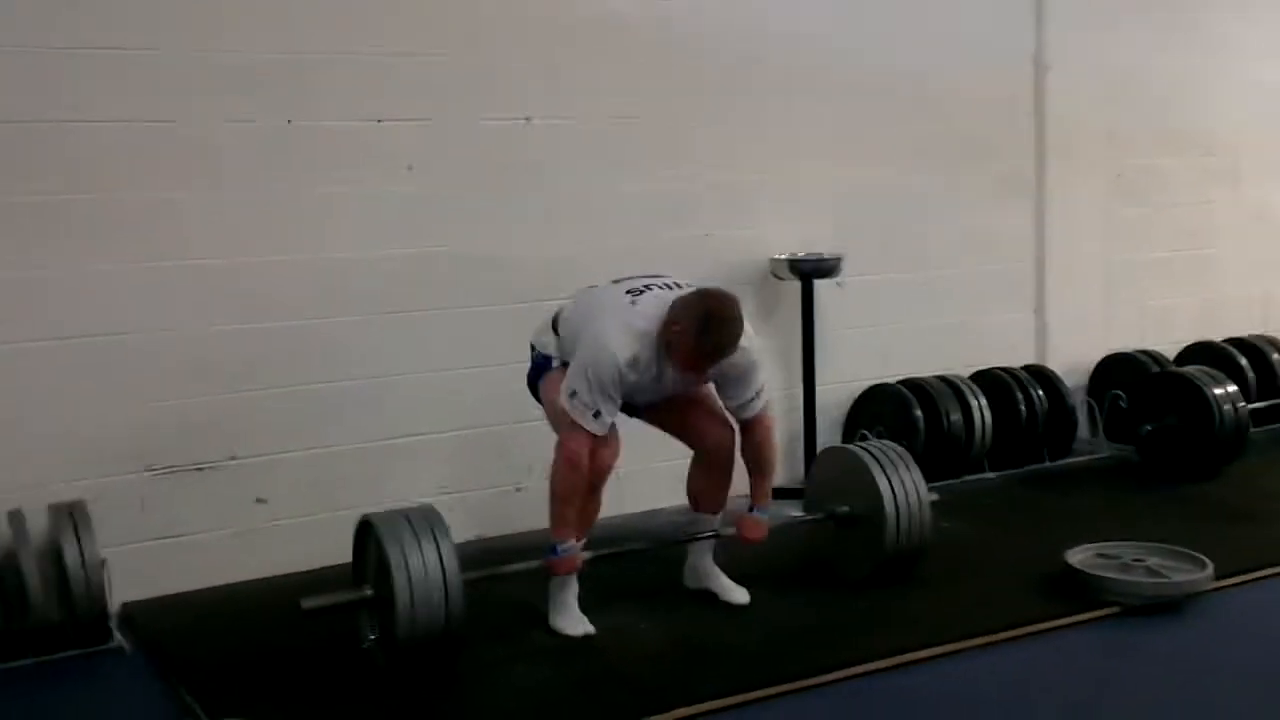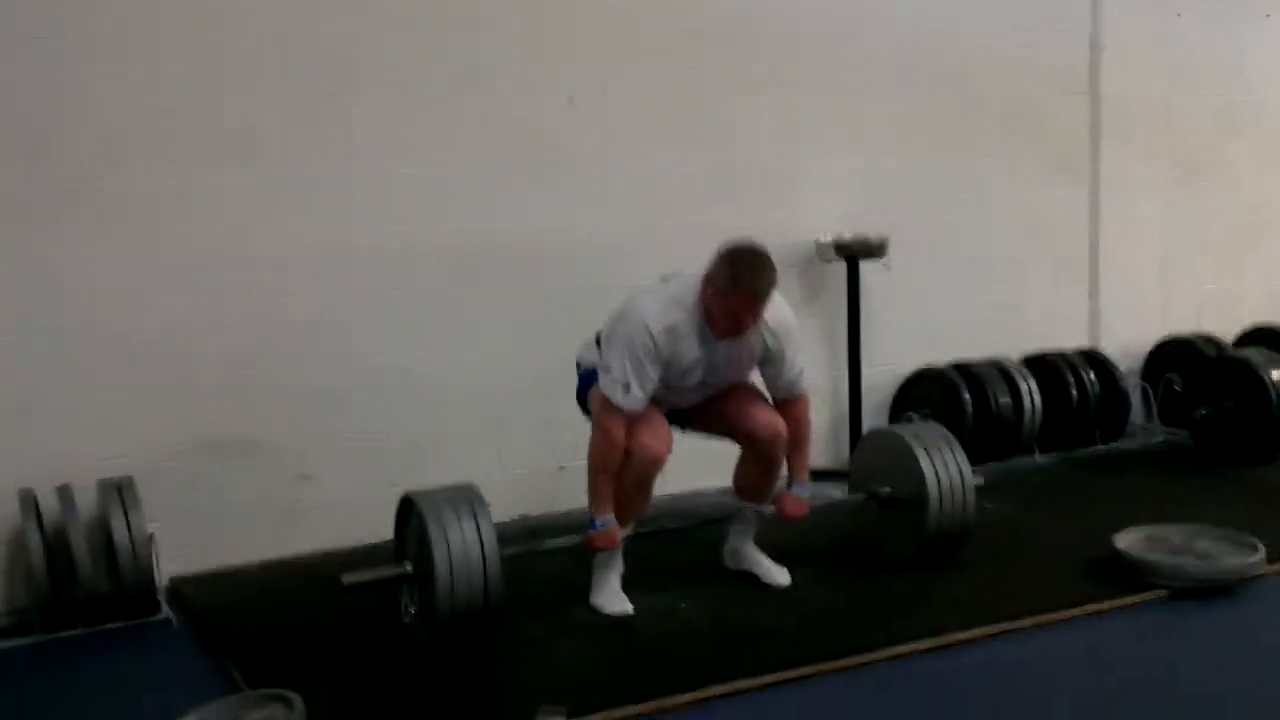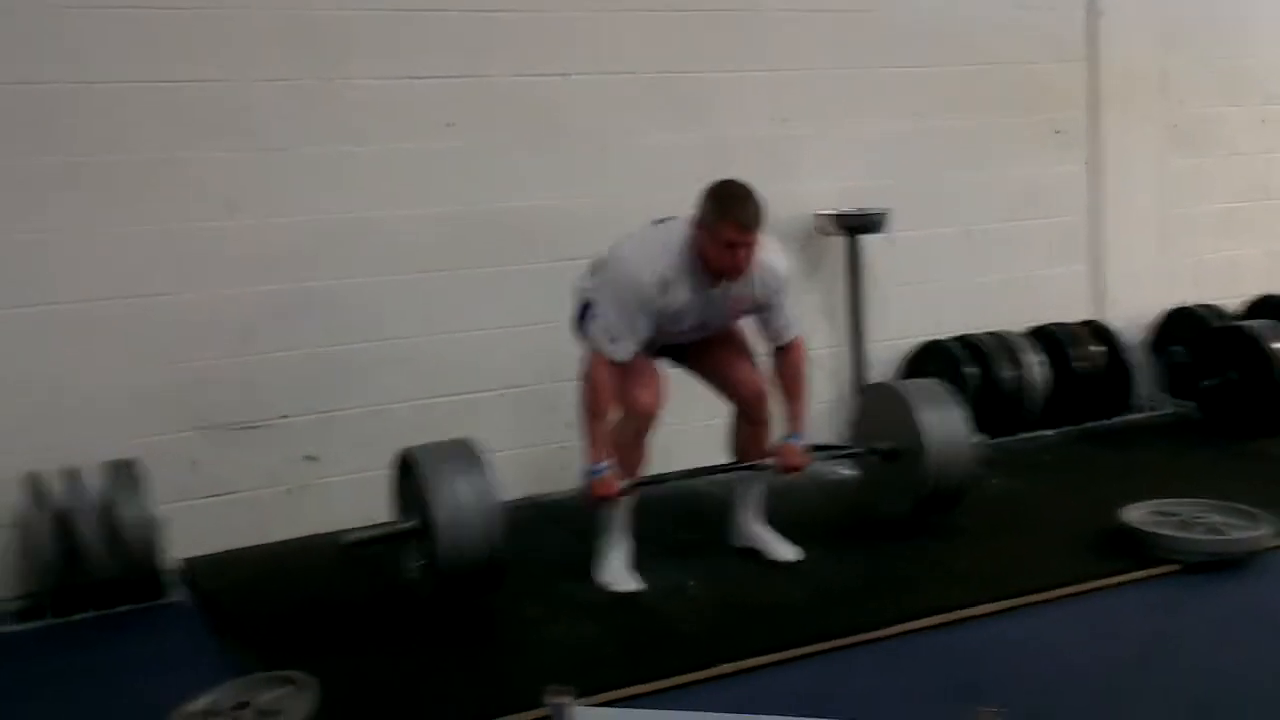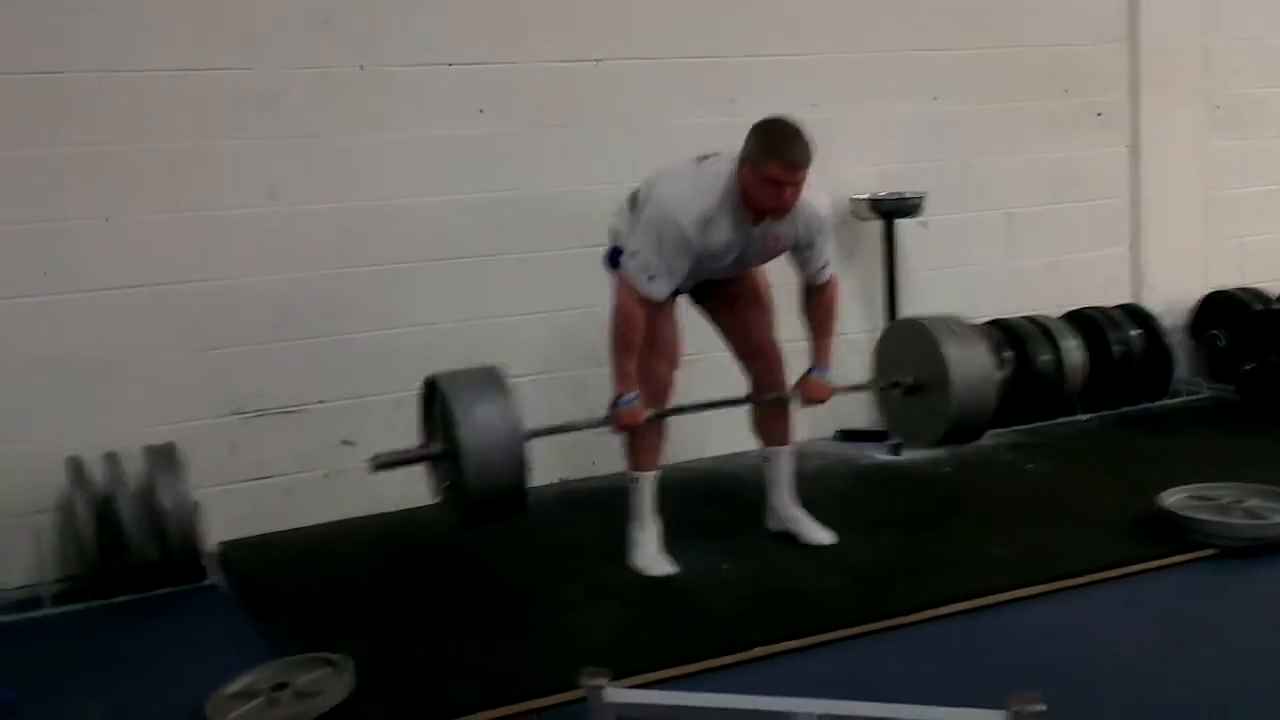
dt=0.3s
person 1, frame 1
left shoulder: (736, 345)
right shoulder: (615, 346)
left elbow: (756, 423)
right elbow: (575, 447)
left wrist: (759, 509)
right wrist: (564, 544)
right hip: (564, 356)
left knee: (719, 439)
right knee: (599, 456)
left ankle: (701, 562)
right ankle: (563, 588)
person 1, frame 2
left shoulder: (776, 320)
right shoulder: (650, 320)
left elbow: (793, 399)
right elbow: (610, 423)
left wrist: (797, 484)
right wrist: (601, 519)
right hip: (613, 373)
left knee: (771, 433)
right knee: (649, 448)
left ankle: (741, 544)
right ankle: (607, 567)
person 1, frame 3
left shoulder: (769, 268)
right shoulder: (643, 269)
left elbow: (788, 345)
right elbow: (601, 364)
left wrist: (794, 436)
right wrist: (600, 465)
left hip: (699, 322)
right hip: (612, 309)
left knee: (753, 393)
right knee: (642, 404)
left ankle: (749, 523)
right ankle: (614, 544)
person 1, frame 4
left shoulder: (808, 212)
right shoulder: (684, 205)
left elbow: (821, 285)
right elbow: (634, 300)
left wrist: (820, 368)
right wrist: (626, 394)
left hip: (729, 262)
right hip: (642, 248)
left knee: (768, 363)
right knee: (656, 376)
left ankle: (782, 505)
right ankle: (644, 527)
